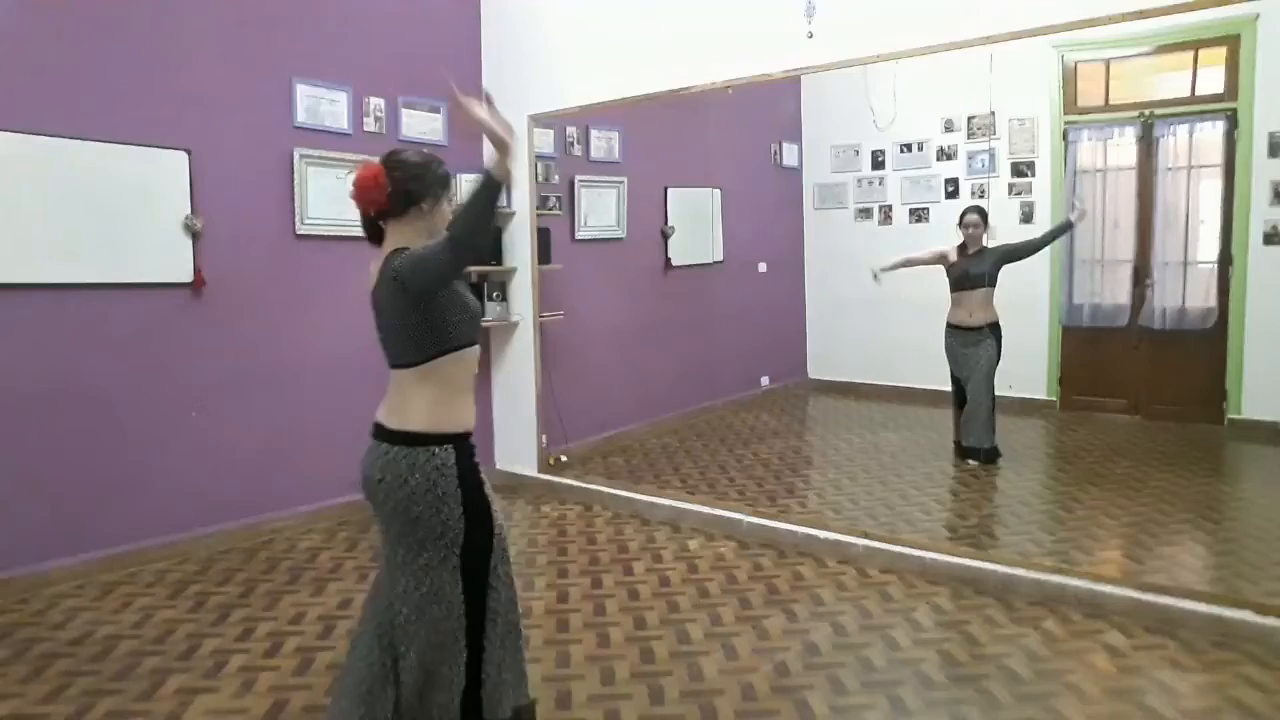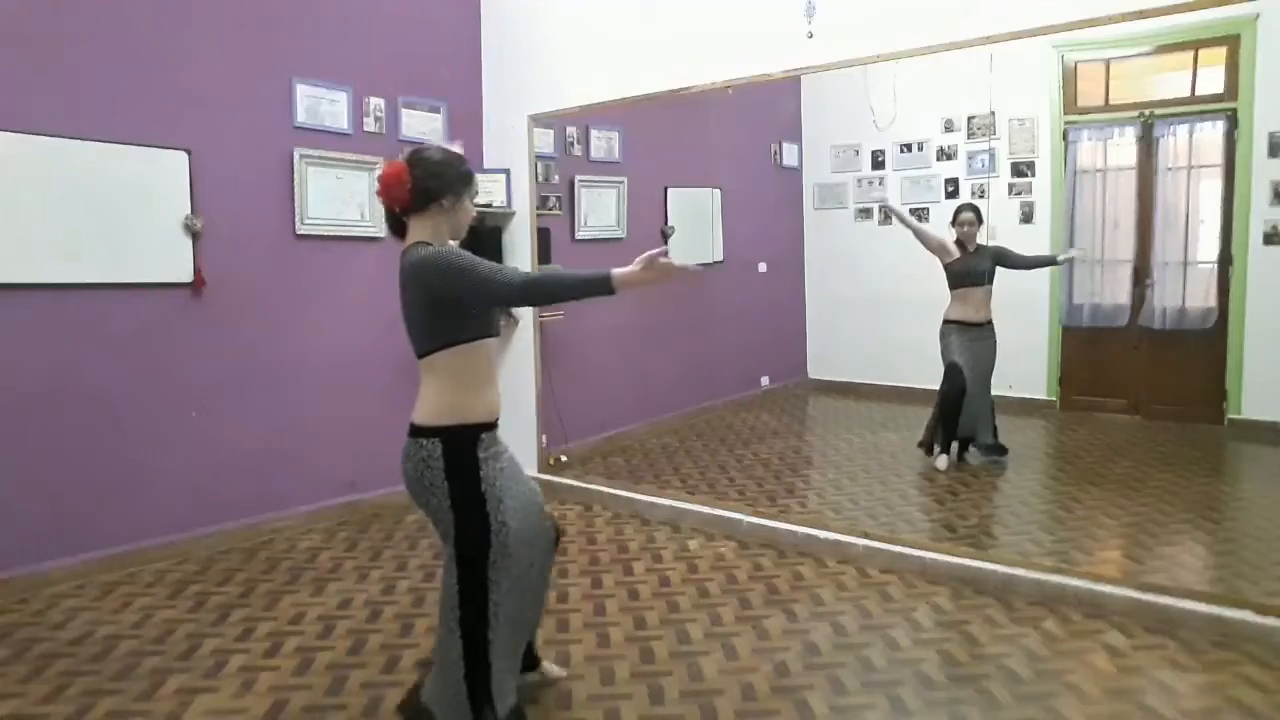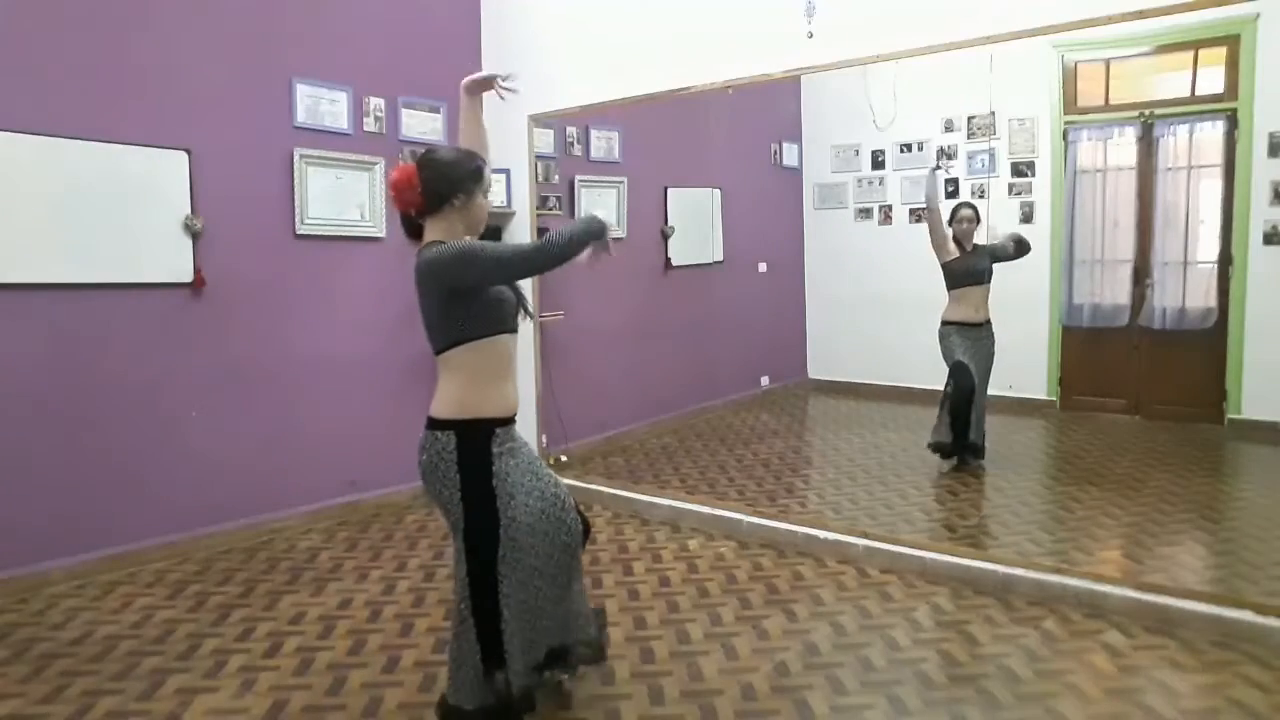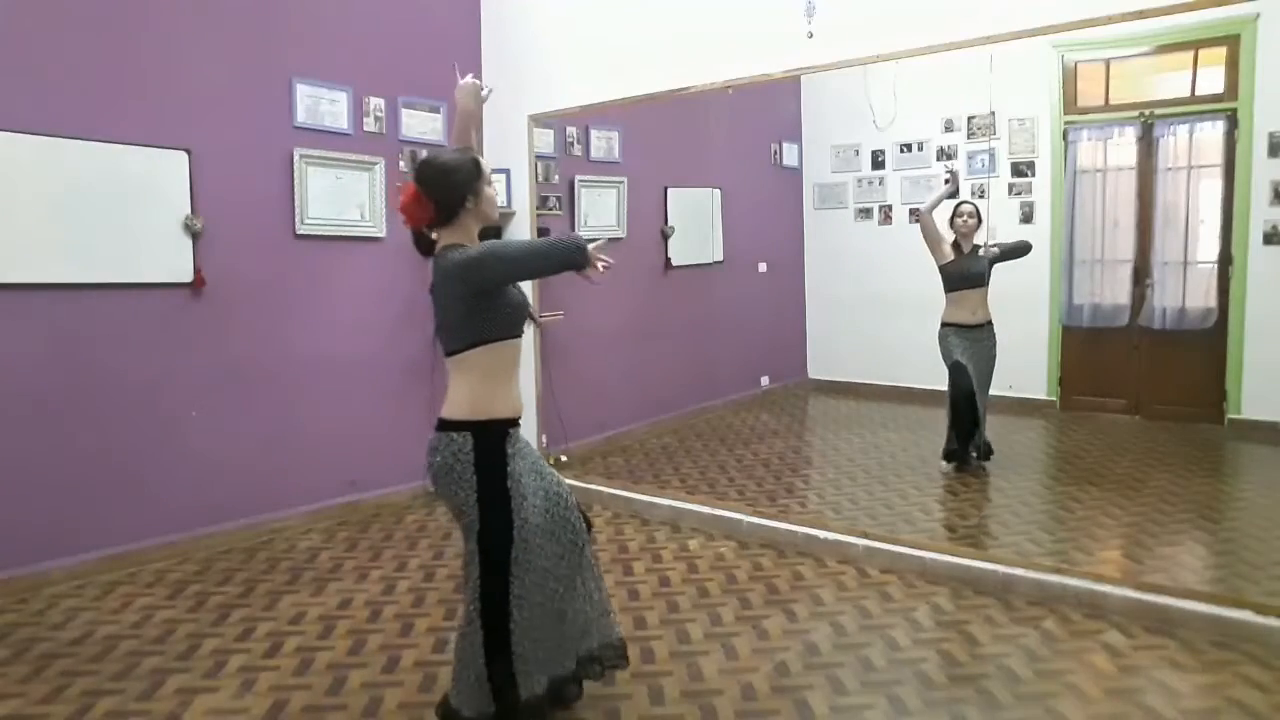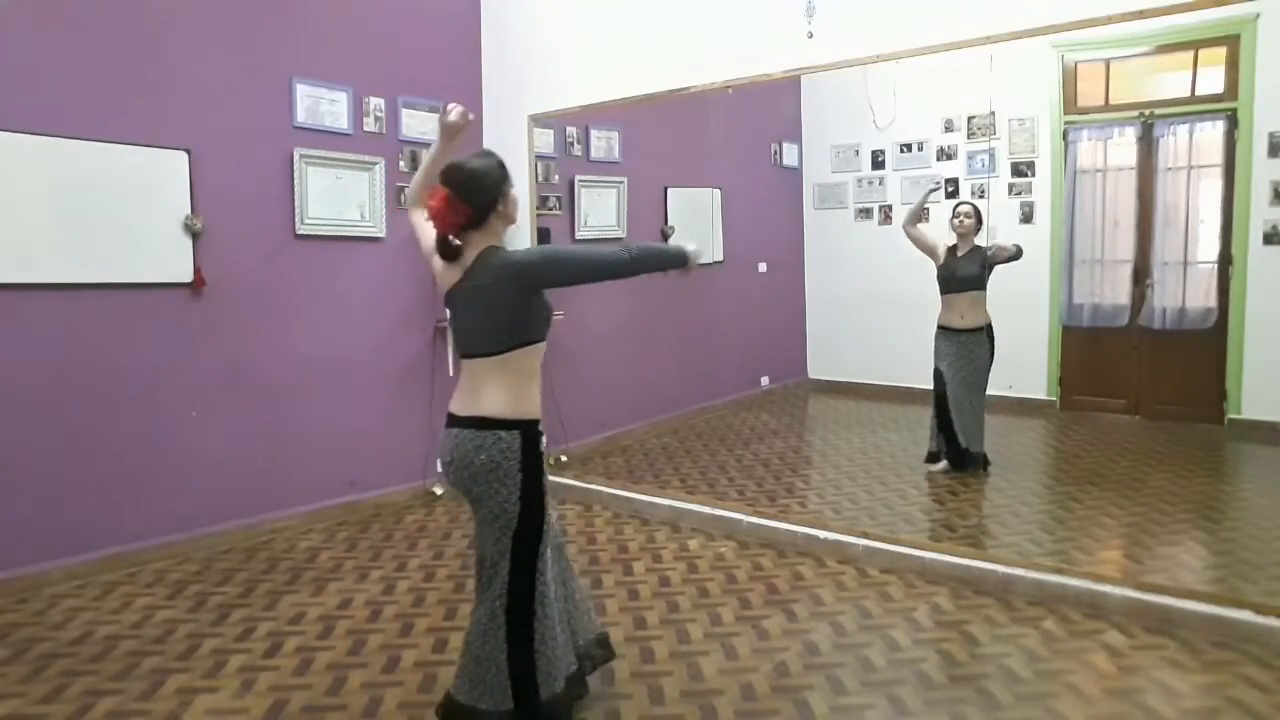
dt=0.4s
person 1, frame 1
left shoulder: (391, 265)
right shoulder: (415, 269)
right elbow: (470, 234)
right wrist: (499, 156)
left hip: (389, 450)
right hip: (436, 456)
left knee: (405, 585)
right knee: (470, 586)
person 1, frame 2
left shoulder: (430, 256)
right shoulder: (434, 266)
right elbow: (522, 287)
left wrist: (449, 172)
right wrist: (620, 278)
left hip: (472, 443)
right hip: (451, 450)
left knee: (529, 537)
right knee: (478, 580)
left ankle: (511, 659)
person 1, frame 3
left shoulder: (458, 252)
right shoulder: (444, 263)
left elbow: (463, 166)
right elbow: (549, 254)
left wrist: (472, 102)
right wrist: (593, 227)
left hip: (495, 437)
right hip: (464, 444)
left knee: (555, 526)
right knee: (488, 569)
left ankle: (534, 658)
person 1, frame 4
left shoulder: (447, 256)
right shoulder: (472, 266)
left elbow: (447, 176)
right elbow: (568, 250)
left wrist: (466, 115)
right wrist: (586, 257)
left hip: (492, 437)
right hip: (476, 444)
left knee: (556, 528)
right knee: (497, 570)
person 1, frame 5
left shoulder: (445, 262)
right shoulder: (517, 268)
left elbow: (418, 209)
right elbow: (617, 261)
left wrist: (444, 145)
right wrist: (680, 256)
left hip: (463, 433)
right hip: (502, 441)
left knee: (529, 549)
right knee: (511, 570)
person 2, frame 1
left shoulder: (996, 254)
right shoulder: (950, 255)
left elbow: (1035, 245)
right elbow: (915, 259)
left wrist: (1069, 223)
right wrist: (885, 267)
left hip: (987, 333)
right hip: (956, 333)
left knee: (981, 387)
right knee: (962, 388)
left ankle: (977, 447)
right ankle: (965, 441)
person 2, frame 2
left shoulder: (991, 252)
right shoulder: (947, 250)
left elbow: (1025, 262)
right elbow: (918, 229)
left wrist: (1059, 258)
right wrist: (892, 208)
left hip: (986, 331)
right hip: (955, 330)
left knee: (978, 389)
right knee: (957, 383)
left ankle: (966, 447)
right ankle: (942, 446)
person 2, frame 3
left shoulder: (987, 251)
right shoulder: (946, 249)
left elbow: (1024, 248)
right elbow: (931, 210)
left wrist: (1010, 242)
right wrist: (932, 175)
left hip: (984, 331)
right hip: (954, 330)
left knee: (976, 391)
right knee: (964, 385)
left ankle: (969, 449)
right ankle: (957, 447)
person 2, frame 4
left shoulder: (986, 252)
right shoulder: (943, 250)
left elbow: (1026, 246)
right elbow: (924, 214)
left wrist: (996, 252)
right wrist: (948, 189)
left hip: (984, 333)
right hip: (953, 332)
left knee: (977, 392)
right knee: (962, 387)
left ankle: (972, 449)
right ankle: (961, 450)
person 2, frame 5
left shoulder: (985, 254)
right shoulder: (941, 253)
left elbow: (1014, 253)
right elbow: (909, 228)
left wrist: (1010, 252)
right wrist: (926, 195)
left hip: (979, 336)
right hip: (947, 335)
left knee: (972, 394)
right knee: (946, 392)
left ankle: (970, 454)
right ankle: (950, 453)
